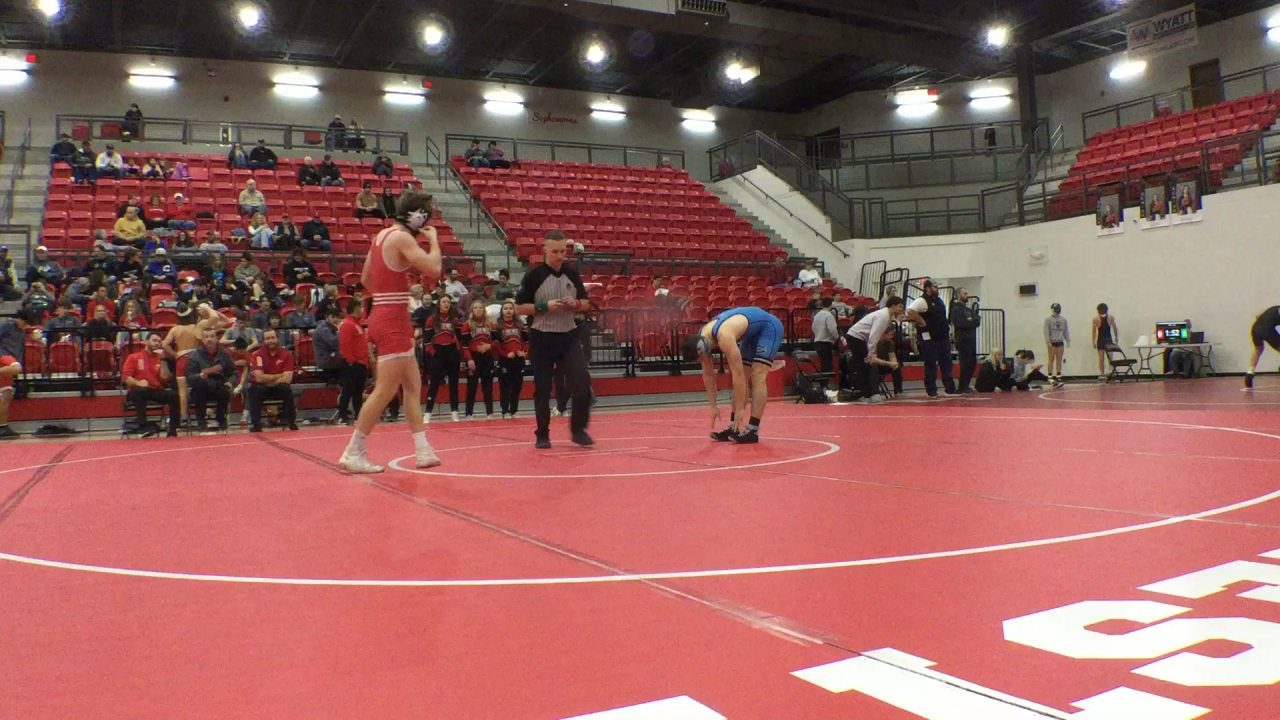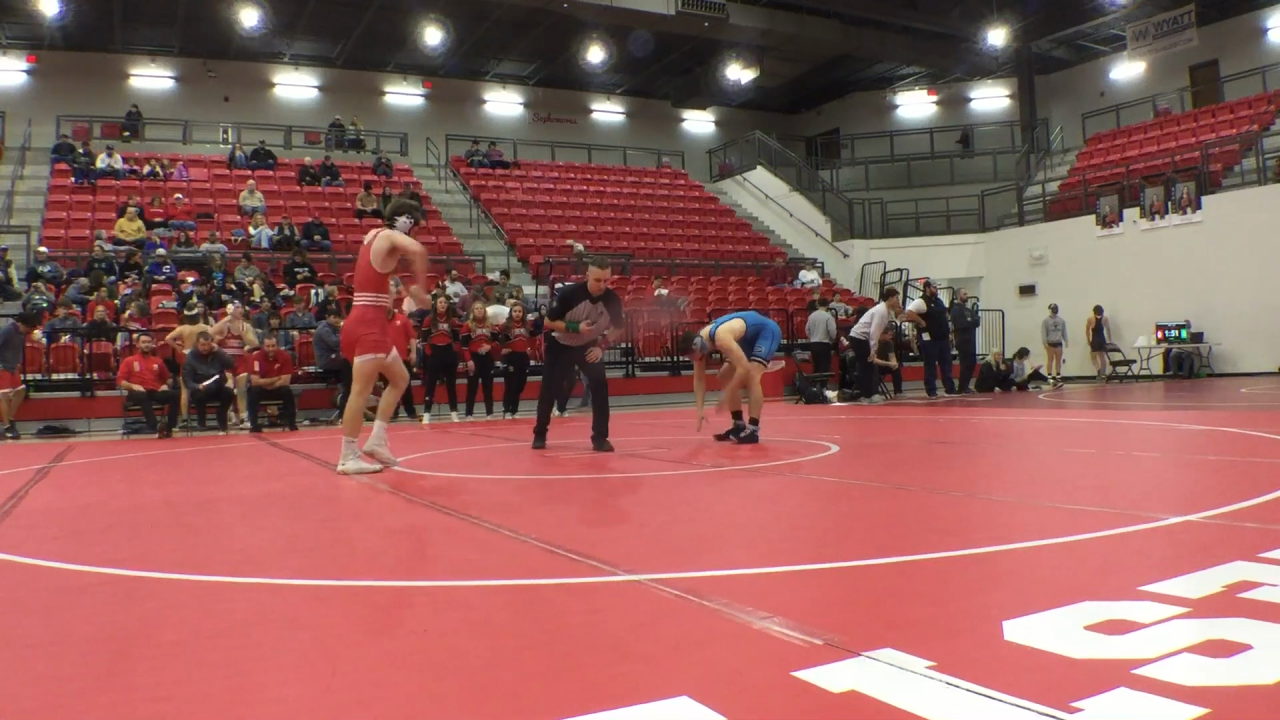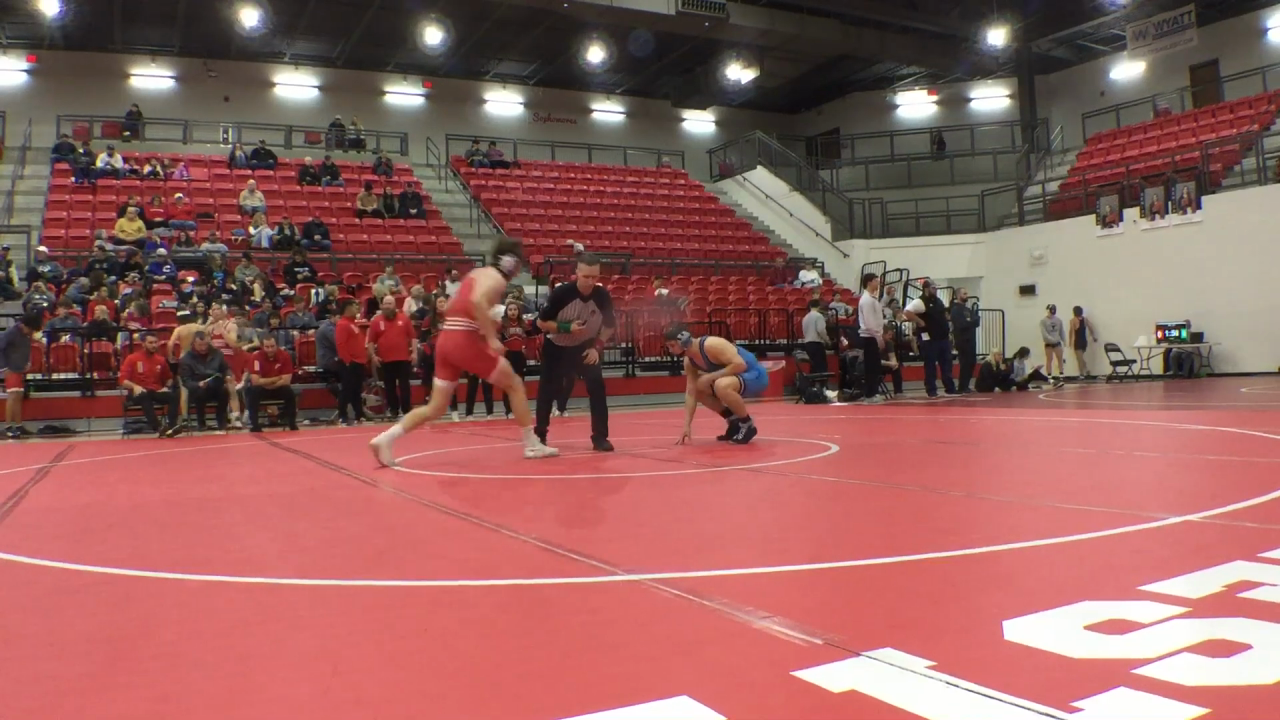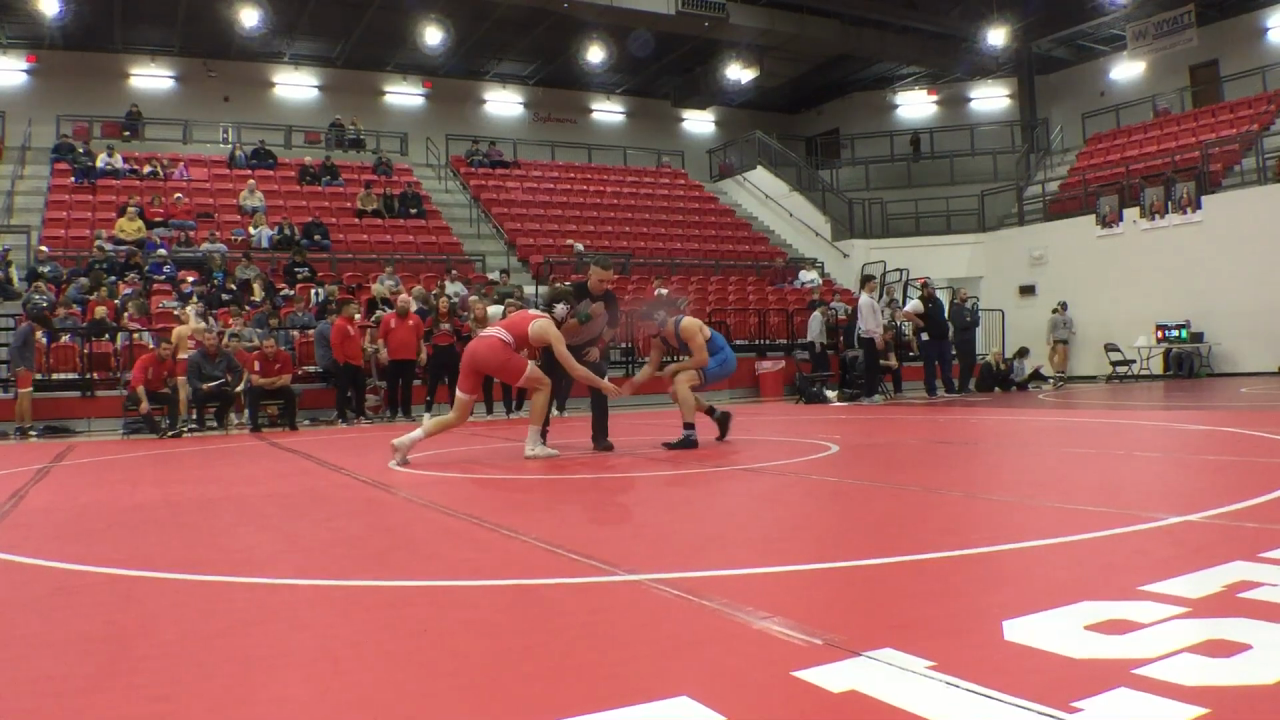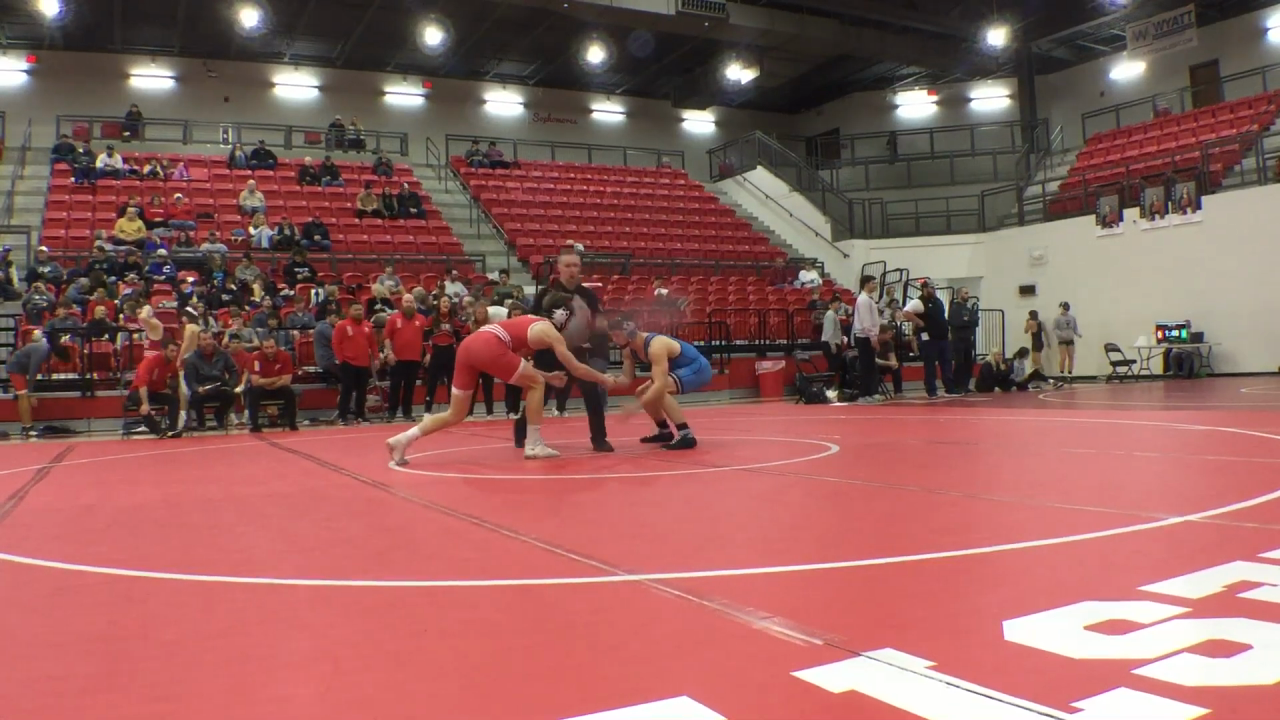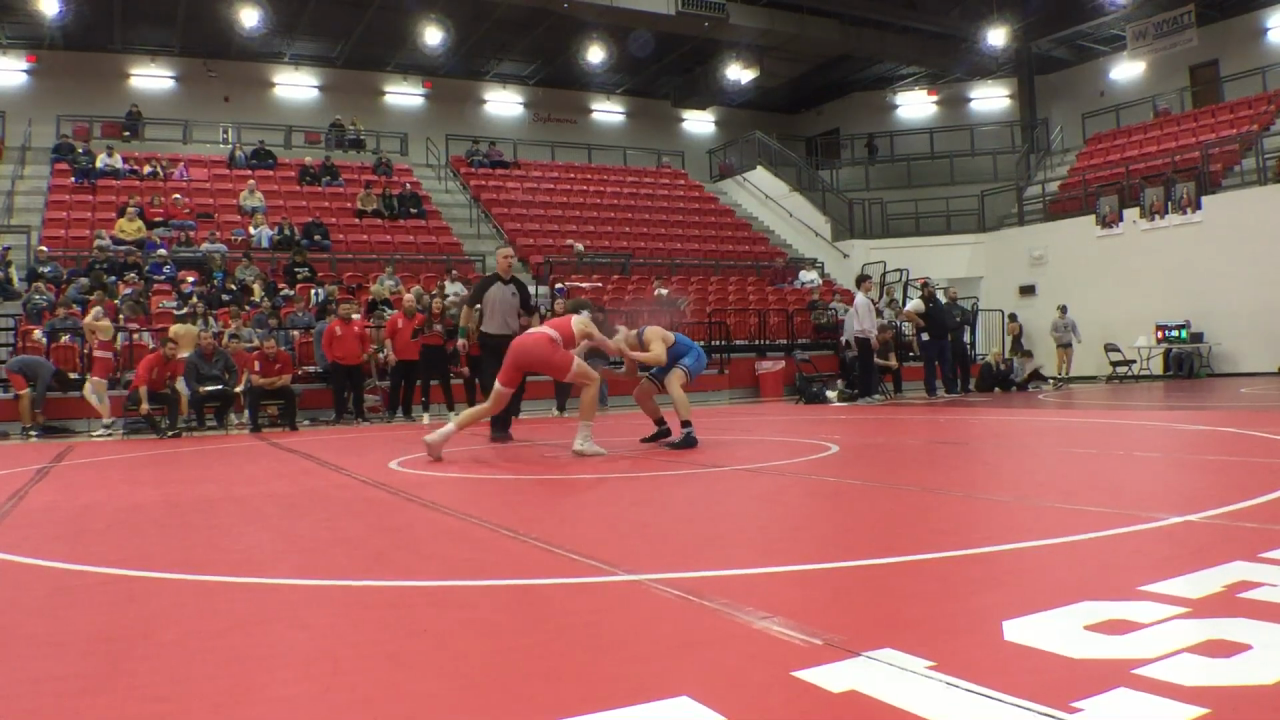
dt=0.7s
person 1, frame 1
left shoulder: (384, 236)
right shoulder: (402, 238)
left elbow: (365, 278)
right elbow: (433, 270)
right wrist: (433, 241)
left hip: (386, 318)
right hip: (391, 321)
left knee: (413, 386)
right knee: (385, 391)
left ankle: (423, 451)
right ankle: (353, 453)
person 1, frame 2
left shoulder: (374, 235)
right shoulder: (390, 237)
right elbow: (417, 250)
right wrist: (420, 286)
left hip: (367, 320)
right hip: (370, 322)
left knee: (400, 379)
right knee: (361, 390)
left ankle: (377, 441)
right ankle: (349, 457)
person 1, frame 3
left shoulder: (475, 274)
right shoulder: (497, 280)
left elbow: (450, 309)
right elbow: (477, 300)
right wrist: (492, 337)
left hip: (446, 340)
right hip: (465, 342)
left knee: (436, 407)
right knee: (515, 386)
left ankle: (387, 438)
right ankle: (532, 445)
person 1, frame 4
left shoulder: (527, 313)
right shoulder: (551, 330)
right elbow: (575, 370)
right wrist: (603, 384)
left hip: (473, 348)
right hip: (494, 351)
left knee: (457, 417)
right knee: (542, 385)
left ankle: (407, 440)
right ankle: (533, 445)
person 1, frame 5
left shoulder: (530, 321)
right shoulder: (551, 332)
left elbow: (518, 359)
right elbow: (577, 368)
left wrist: (548, 376)
right wrist: (604, 379)
left hip: (468, 345)
right hip: (488, 346)
left knee: (455, 415)
right knee: (536, 384)
left ankle: (402, 440)
right ankle: (534, 445)
person 1, frame 6
left shoulder: (557, 322)
right shoulder: (585, 324)
right elbow: (612, 348)
left wrist: (583, 346)
left hip: (518, 344)
right hip: (540, 348)
left knee: (492, 406)
right knee: (592, 380)
left ankle: (439, 436)
right ankle: (584, 441)
person 2, frame 1
left shoulder: (572, 274)
right shoulder: (534, 276)
left elbow: (585, 302)
right elbow: (519, 308)
left wrist: (575, 304)
right wrist: (545, 306)
left hip: (569, 335)
right hip: (542, 336)
left knee: (581, 381)
right knee: (543, 387)
left ankle: (578, 428)
right ankle: (542, 434)
person 2, frame 2
left shoulder: (611, 299)
right shoulder: (569, 293)
left elbow: (618, 327)
right elbow: (548, 322)
left wrist: (601, 346)
right wrist: (576, 327)
left hip: (589, 346)
right hip: (560, 345)
left knee: (599, 386)
right knee: (550, 389)
left ankle: (600, 437)
right ankle: (540, 434)
person 2, frame 3
left shoulder: (602, 296)
right shoulder: (561, 293)
left elbow: (609, 326)
right elbow: (541, 322)
left wrist: (597, 347)
right wrist: (567, 328)
left hip: (585, 347)
right hip: (556, 347)
left knee: (597, 386)
right knee: (547, 390)
left ankle: (600, 437)
right ankle: (539, 434)
person 2, frame 4
left shoulder: (610, 298)
right shoulder: (572, 292)
left elbow: (613, 326)
right elbow: (558, 325)
left wrist: (599, 346)
right wrist: (586, 316)
left hip: (588, 347)
right knee: (549, 389)
left ankle: (600, 437)
right ankle: (540, 435)
person 2, frame 5
left shoulder: (586, 295)
right shoulder: (547, 293)
left elbow: (599, 320)
left wrist: (600, 324)
left hip: (578, 352)
right hip: (548, 353)
left knee: (593, 393)
left ankle: (599, 438)
right ankle: (521, 432)
person 2, frame 6
left shoulder: (520, 286)
right shoulder: (485, 283)
left elbow: (532, 313)
right elbow: (468, 307)
right wrist: (462, 334)
left hip: (511, 340)
right hip: (488, 340)
left knee: (514, 385)
right knee: (489, 383)
left ankle: (502, 427)
right ankle: (497, 426)
